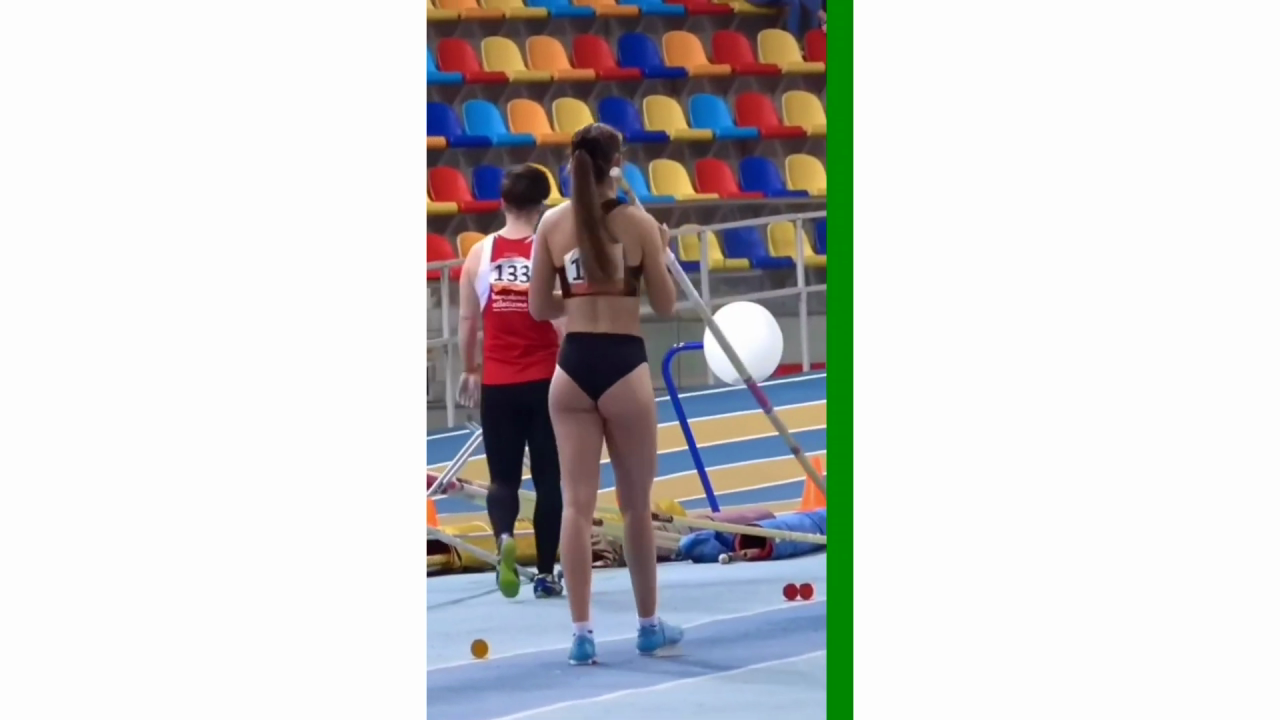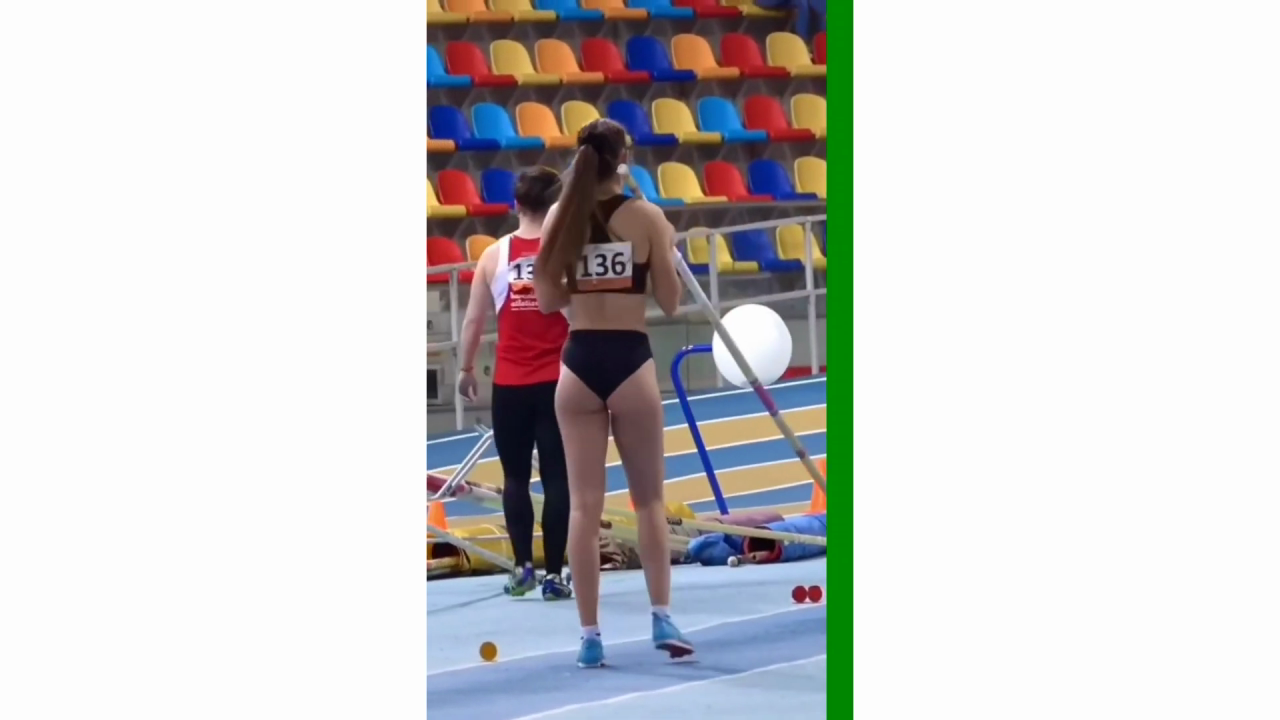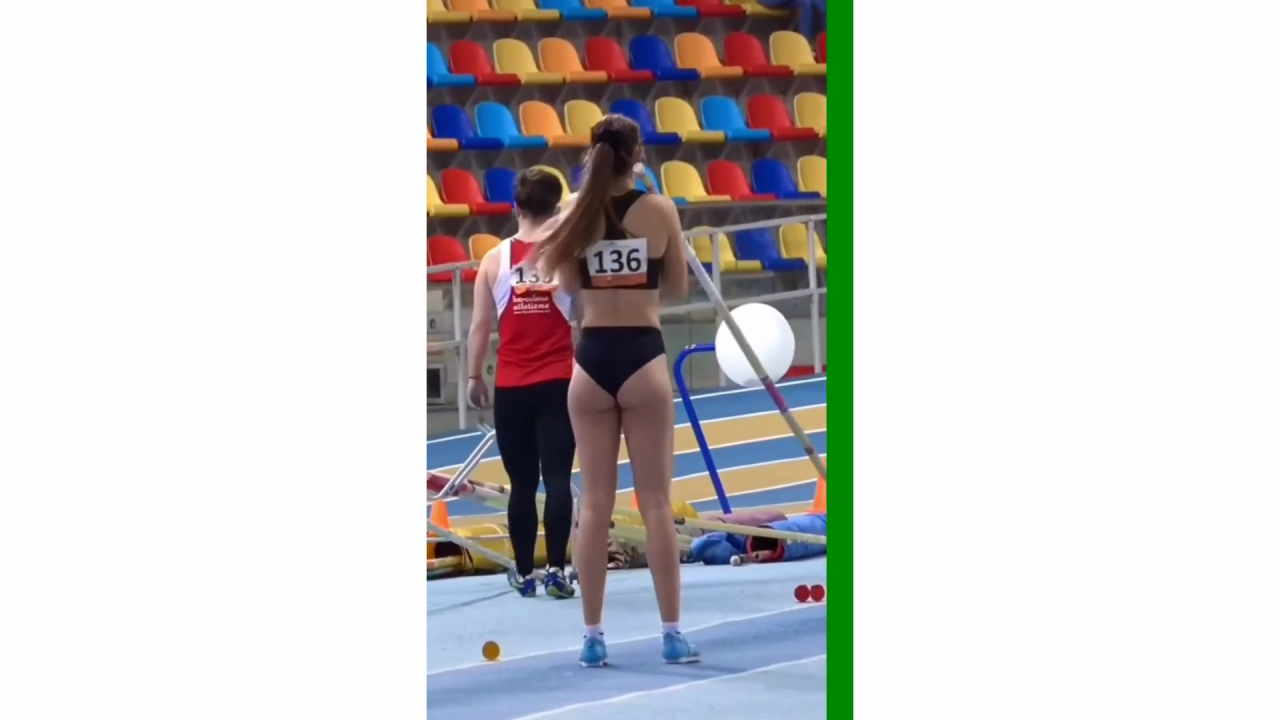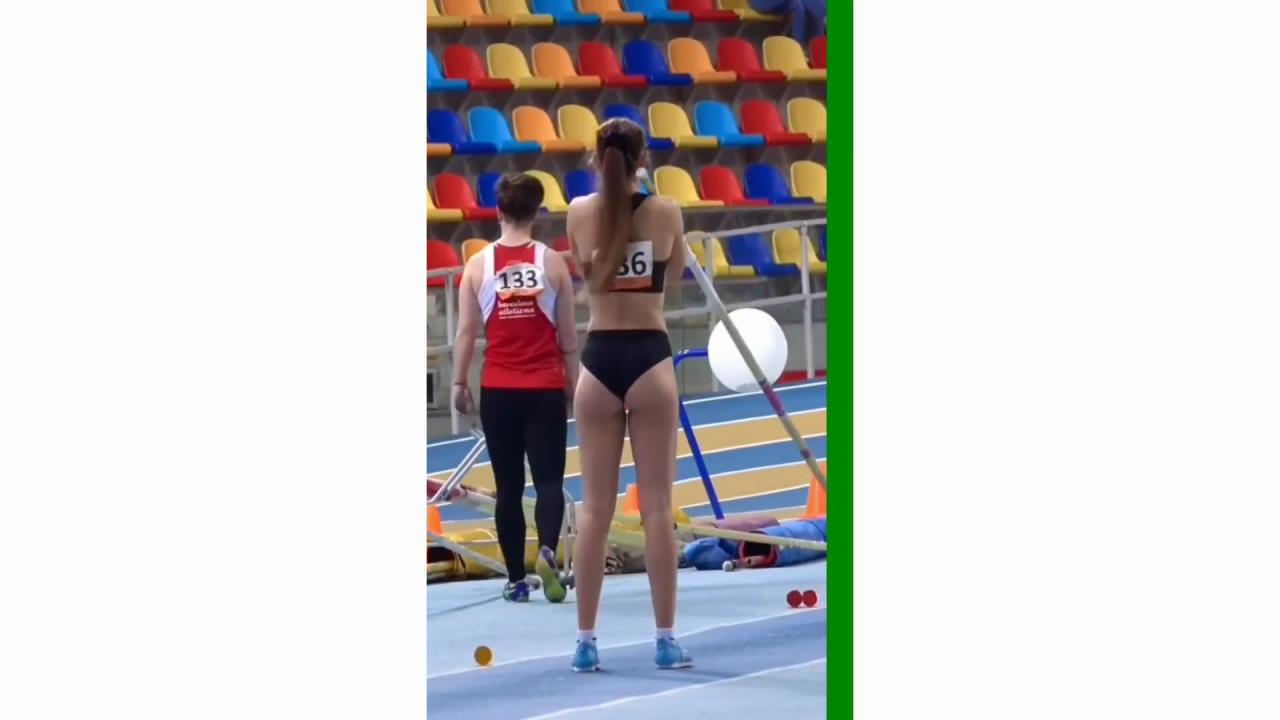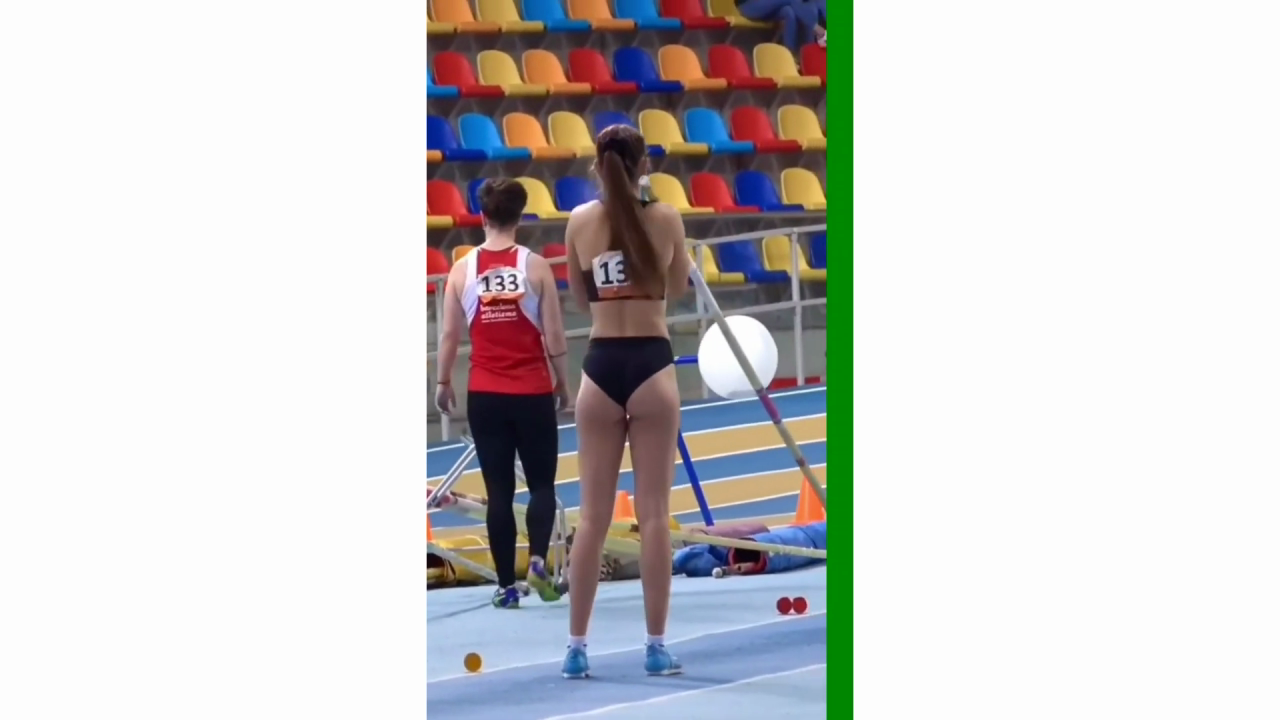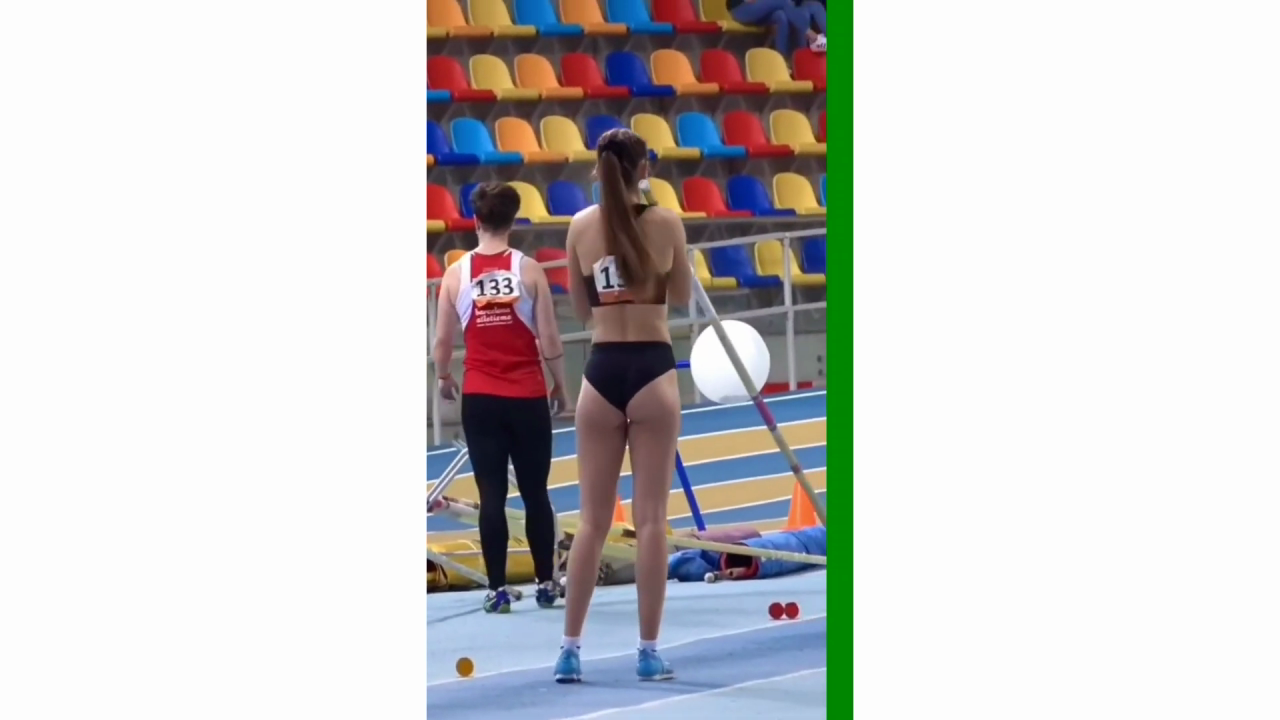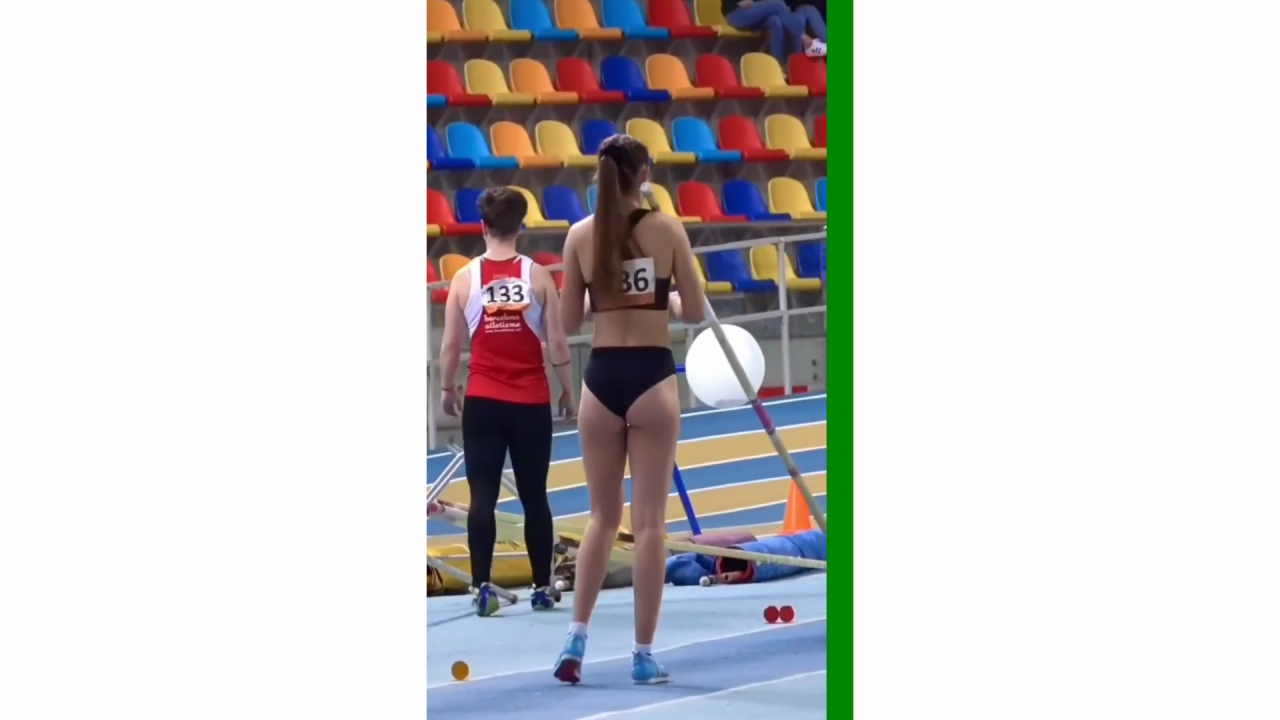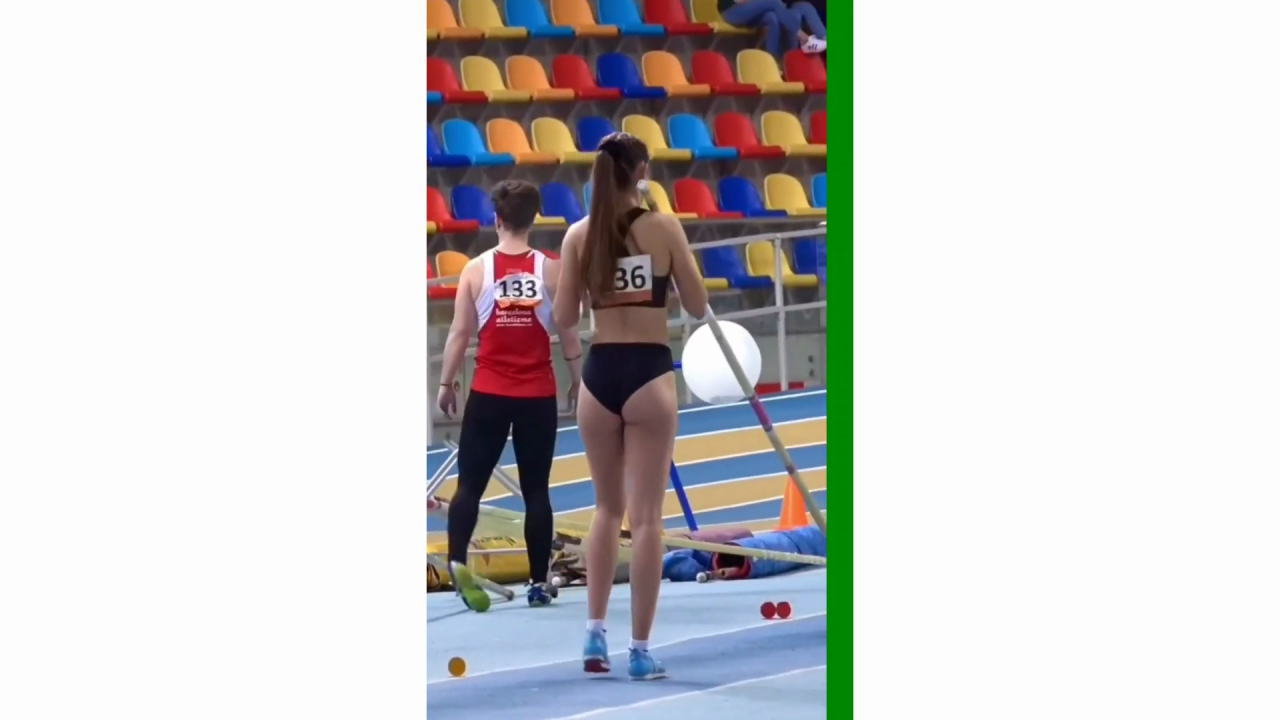
dt=0.2s
person 1, frame 1
left shoulder: (552, 223)
right shoulder: (639, 222)
left elbow: (539, 306)
right elbow: (665, 305)
left hip: (573, 367)
right hip: (623, 365)
left knee: (577, 504)
right knee: (635, 505)
left ankle: (581, 632)
right ankle: (649, 625)
person 1, frame 2
left shoulder: (559, 217)
right shoulder: (647, 216)
left elbow: (548, 302)
right elbow: (670, 303)
left hip: (579, 365)
right hip: (630, 363)
left knee: (585, 505)
right knee: (649, 500)
left ankle: (590, 636)
right ankle: (661, 617)
person 1, frame 3
left shoulder: (574, 210)
right shoulder: (660, 210)
right elbow: (677, 288)
left hip: (592, 360)
right hip: (643, 357)
left knee: (595, 503)
right knee: (656, 501)
left ankle: (593, 635)
right ankle: (672, 633)
person 1, frame 4
left shoulder: (580, 211)
right shoulder: (666, 211)
left hip: (599, 361)
right hip: (650, 360)
left knee: (595, 507)
right knee: (657, 506)
left ankle: (586, 640)
right ankle: (666, 639)
person 1, frame 5
left shoulder: (579, 220)
right shoulder: (666, 218)
left hip: (601, 368)
right hip: (651, 367)
left knee: (593, 515)
right knee: (653, 513)
left ankle: (576, 647)
right ankle: (656, 646)
person 1, frame 6
left shoulder: (580, 225)
right shoulder: (667, 222)
left elbow: (581, 309)
right elbow: (682, 296)
left hip: (602, 373)
right hip: (652, 371)
left knee: (592, 519)
right knee: (650, 519)
left ankle: (569, 649)
right ankle: (649, 651)
person 1, frame 7
left shoulder: (580, 234)
right shoulder: (667, 228)
left elbow: (568, 321)
right elbow: (696, 311)
left hip: (601, 378)
right hip: (652, 378)
left knee: (602, 517)
right knee: (648, 522)
left ankle: (576, 636)
right ankle: (643, 655)
person 1, frame 8
left shoulder: (578, 234)
right shoulder: (663, 227)
left elbow: (563, 319)
right elbow: (698, 308)
left hip: (599, 375)
right hip: (650, 374)
left knee: (607, 508)
right knee: (645, 517)
left ankle: (594, 630)
right ankle: (640, 649)
person 2, frame 1
left shoulder: (478, 254)
left elbow: (467, 322)
left wrist: (469, 370)
left hip: (497, 384)
right hip: (543, 382)
left knee: (503, 478)
right knee: (547, 480)
left ankle: (504, 538)
right ankle: (546, 574)
person 2, frame 2
left shoulder: (494, 255)
left elbow: (473, 320)
left wrist: (465, 369)
left hip: (510, 384)
right hip: (558, 383)
left knee: (515, 478)
right knee: (555, 480)
left ankle: (522, 565)
right ankle: (553, 574)
person 2, frame 3
left shoulder: (494, 259)
left elbow: (480, 326)
left wrist: (474, 376)
left hip: (511, 386)
right hip: (558, 384)
left knee: (521, 484)
right knee: (557, 479)
left ankle: (524, 573)
right ankle: (555, 568)
person 2, frame 4
left shoulder: (478, 264)
right shoulder: (553, 262)
left elbow: (466, 331)
right elbow: (569, 330)
left wrist: (460, 383)
right wrist: (571, 379)
left hip: (498, 390)
right hip: (545, 390)
left knee: (508, 487)
right knee: (548, 481)
left ankle: (515, 580)
right ankle: (547, 550)
person 2, frame 5
left shoulder: (462, 269)
right shoulder: (536, 266)
left elbow: (449, 335)
right elbow: (554, 335)
left wrist: (443, 382)
right wrist: (562, 382)
left hip: (485, 395)
right hip: (533, 393)
left knee: (499, 491)
right knee: (541, 484)
left ankle: (506, 585)
right ankle: (538, 557)
person 2, frame 6
left shoulder: (456, 273)
right shoulder: (529, 269)
left elbow: (443, 339)
right elbow: (548, 337)
left wrist: (444, 378)
right wrist: (560, 385)
left hip: (479, 397)
right hip: (528, 396)
left knee: (492, 494)
right knee: (535, 493)
left ankle: (497, 588)
right ankle: (545, 583)
person 2, frame 7
left shoulder: (464, 278)
right shoulder: (538, 277)
left elbow: (451, 344)
right elbow: (557, 343)
left wrist: (447, 389)
right wrist: (567, 391)
left hip: (482, 402)
right hip: (531, 402)
left knee: (482, 496)
right knee: (534, 498)
left ankle: (483, 584)
right ankle: (542, 587)
person 2, frame 8
left shoulder: (476, 270)
right shoulder: (550, 270)
left elbow: (459, 333)
right elbow: (568, 335)
left wrist: (446, 383)
right wrist: (577, 381)
left hip: (488, 394)
right hip: (538, 396)
left knee: (470, 485)
right knee: (536, 492)
left ankle: (458, 562)
right ankle: (539, 584)
